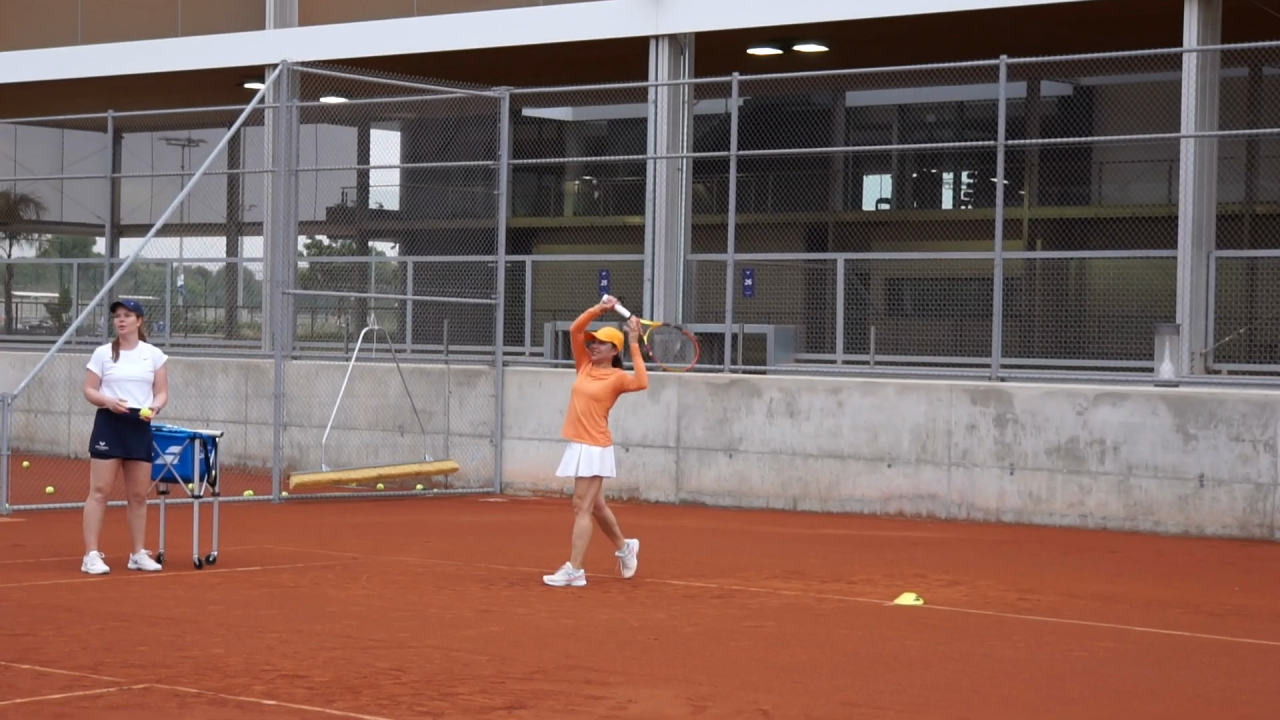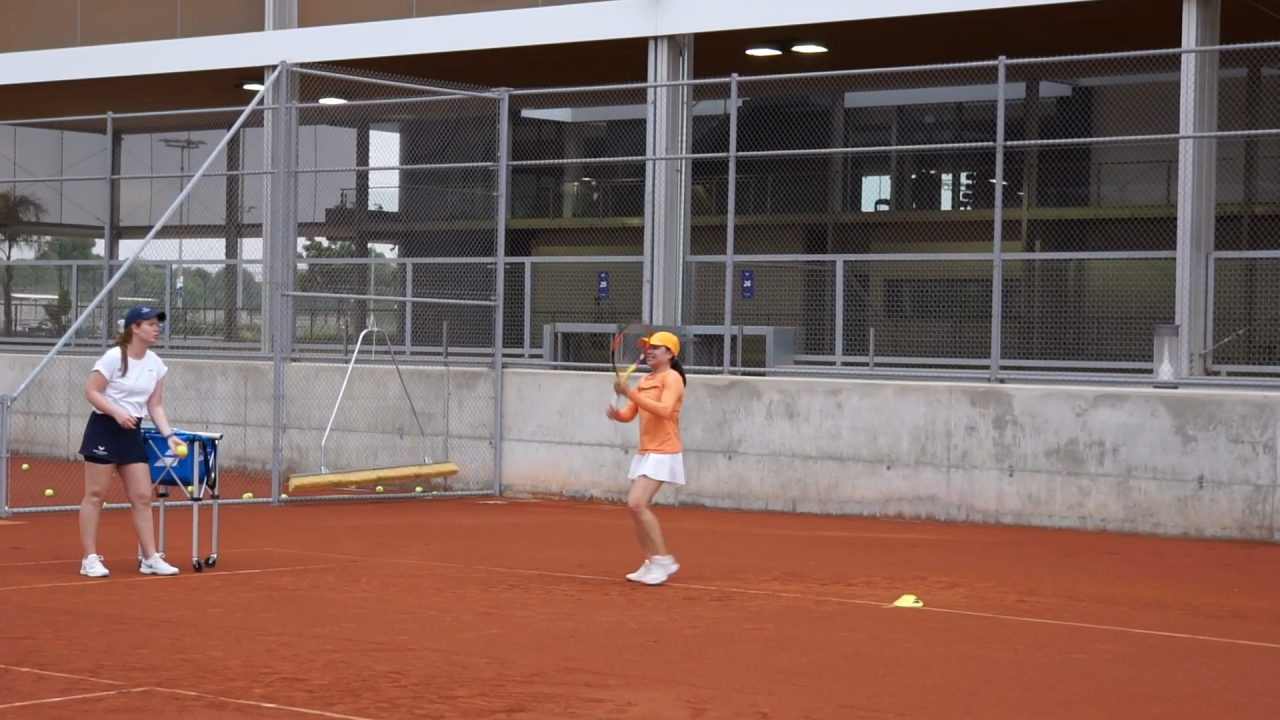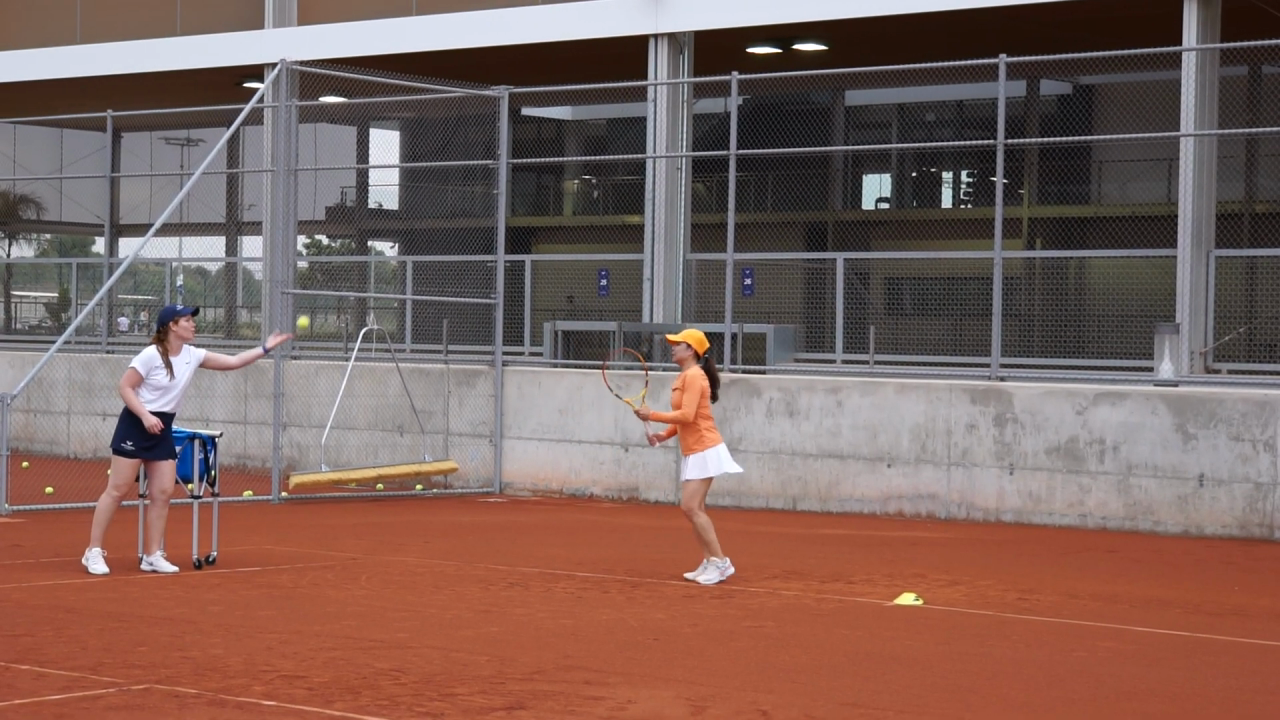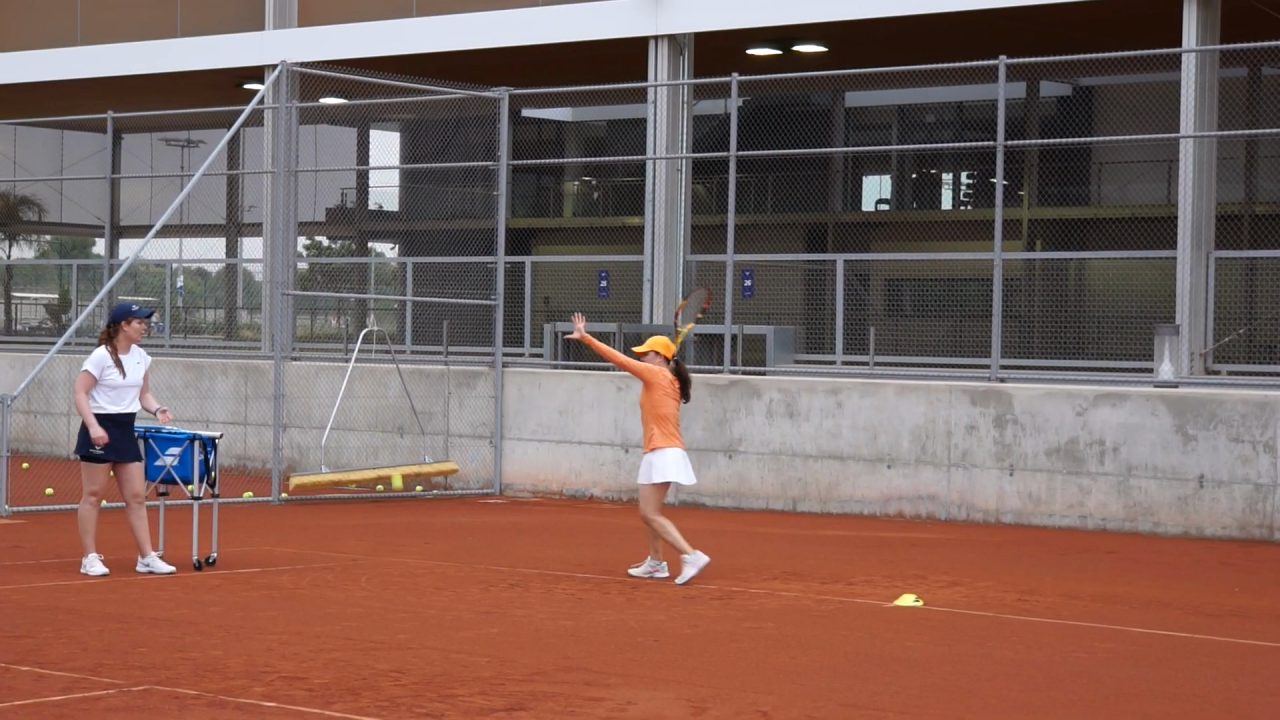
dt=0.7s
person 1, frame 1
left shoulder: (154, 355)
right shoulder: (103, 353)
left elbow: (161, 393)
right elbow: (88, 390)
left wrist: (155, 407)
right wrist: (108, 401)
left hip: (140, 428)
right hip: (109, 425)
left knee: (138, 496)
right knee: (100, 492)
left ankle: (138, 555)
right ankle: (91, 555)
person 1, frame 2
left shoulder: (157, 364)
right shoulder: (113, 357)
left elbow: (155, 406)
right elbow: (91, 392)
left wrist: (169, 435)
right wrist: (116, 413)
left hip: (132, 434)
right hip: (103, 430)
left knee: (143, 497)
right knee: (95, 496)
left ankle: (150, 558)
right ankle: (90, 558)
person 1, frame 3
left shoulder: (192, 355)
right shoulder: (151, 355)
left elbow: (232, 362)
right elbow: (124, 388)
left wrist: (265, 348)
right wrist: (145, 416)
left hip: (163, 429)
right hip: (135, 426)
left knee: (163, 493)
right knee: (117, 490)
left ankle: (152, 556)
right ankle: (93, 552)
person 1, frame 4
left shoulder: (141, 357)
right shoulder: (101, 356)
right elbow: (80, 392)
left wrist: (157, 410)
right wrist: (92, 426)
left hip: (126, 431)
right hip: (100, 430)
left knee: (137, 496)
right knee: (93, 495)
left ankle: (147, 557)
right ankle: (90, 557)
person 2, frame 1
left shoulder: (617, 377)
right shoulder: (584, 365)
left elbow: (642, 384)
right elbow: (575, 330)
left wrist: (634, 344)
right wrist: (599, 309)
left hip: (594, 447)
right hip: (578, 445)
left knee: (581, 508)
right knee: (595, 505)
left ankle: (574, 570)
right ankle: (624, 547)
person 2, frame 2
left shoulder: (673, 378)
right shoulder: (645, 379)
left elbow: (664, 411)
right elbow: (629, 415)
left wrist: (630, 393)
right wrist: (617, 412)
left hip: (663, 454)
right hip: (645, 453)
left knee: (637, 504)
right knee: (637, 507)
left ankle: (662, 558)
right ankle: (653, 562)
person 2, frame 3
left shoulder: (694, 376)
right shoulder: (684, 377)
left elbow: (687, 416)
left wrist: (652, 415)
right wrist: (664, 435)
left hip: (704, 451)
right hip: (692, 453)
left knee: (692, 508)
right knee: (691, 509)
left ankle: (720, 561)
right ankle: (711, 563)
person 2, frame 4
left shoulder: (655, 374)
right shoulder: (672, 381)
left elbow: (619, 359)
left wrist: (586, 338)
right wrist: (676, 367)
left hip: (662, 454)
right hip: (670, 453)
left knee: (650, 514)
right knee: (650, 511)
left ankle: (692, 556)
right ankle: (656, 562)
